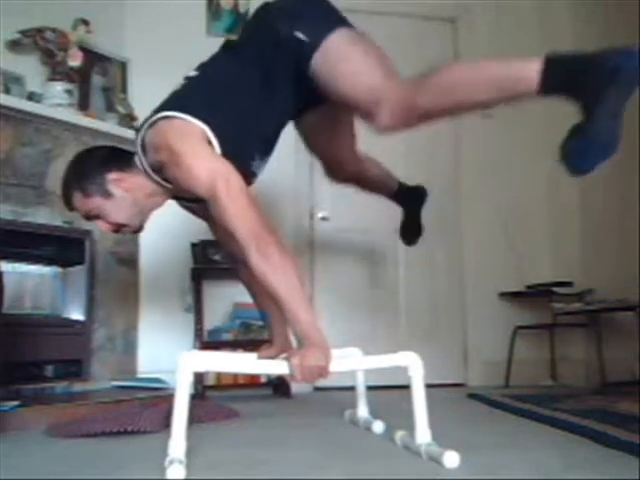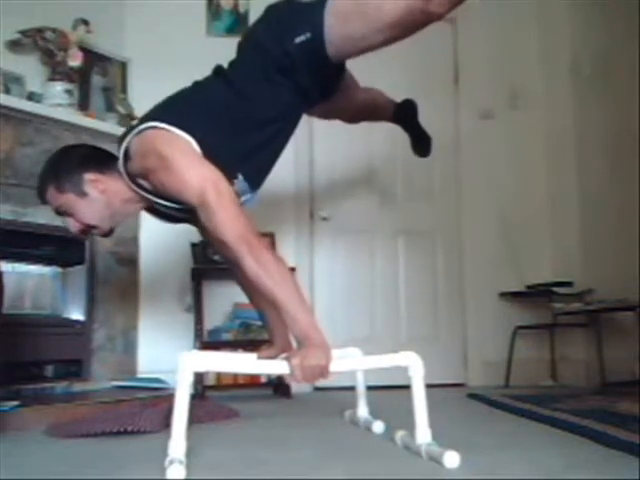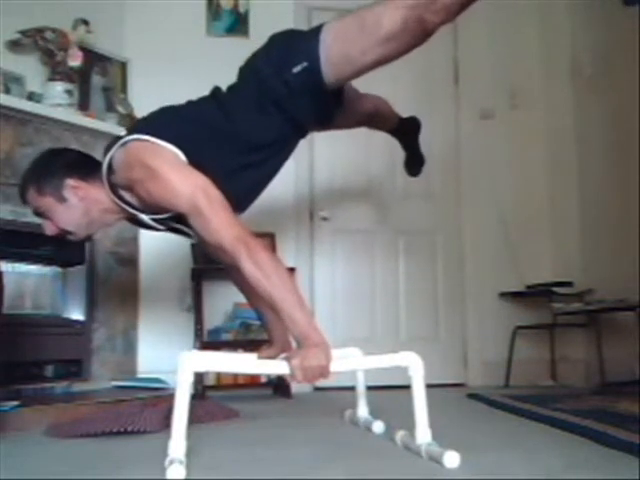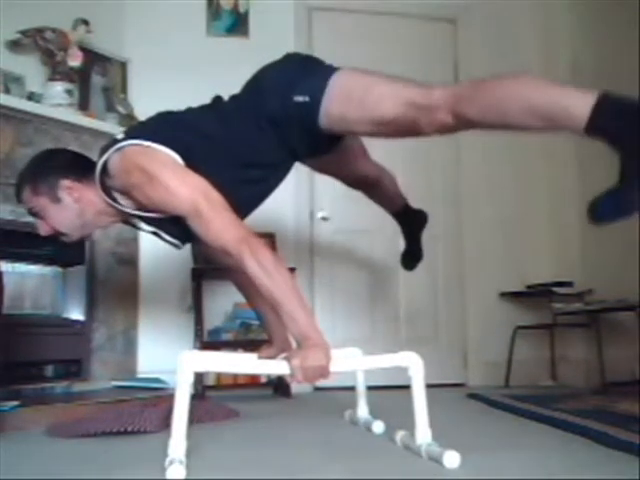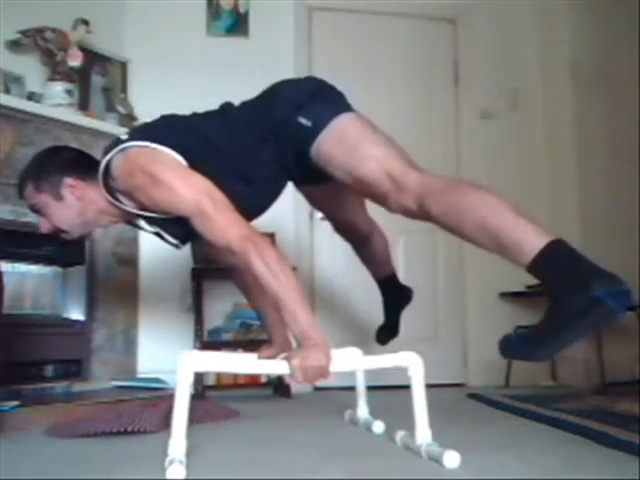
dt=1s
person 1, frame 1
left shoulder: (172, 150)
right shoulder: (184, 186)
left elbow: (260, 245)
right elbow: (244, 255)
left wrist: (314, 341)
right wrist: (280, 338)
right hip: (285, 63)
left knee: (394, 109)
right knee: (341, 165)
left ankle: (577, 73)
right ankle: (404, 193)
person 1, frame 2
left shoulder: (158, 159)
right shoulder: (157, 197)
left elbow: (249, 248)
right elbow: (237, 256)
left wrist: (313, 341)
right wrist: (281, 339)
left hip: (290, 43)
right hip: (282, 67)
right knee: (354, 107)
right ankle: (400, 114)
person 1, frame 3
left shoulder: (141, 169)
right shoulder: (139, 206)
left elbow: (243, 248)
right elbow: (231, 257)
left wrist: (312, 341)
right wrist: (279, 337)
left hip: (288, 74)
right hip: (281, 101)
right knee: (362, 111)
right ankle: (403, 130)
person 1, frame 4
left shoulder: (135, 171)
right shoulder: (134, 210)
left elbow: (242, 245)
right elbow: (231, 258)
left wrist: (311, 340)
right wrist: (278, 336)
left hip: (290, 93)
right hip: (286, 125)
left knee: (439, 109)
right knee: (361, 173)
right ankle: (408, 221)
person 1, frame 5
left shoulder: (138, 171)
right shoulder: (136, 208)
left elbow: (246, 244)
right elbow: (234, 256)
left wrist: (312, 341)
right wrist: (278, 338)
left hip: (296, 113)
right hip: (288, 142)
left knee: (409, 190)
right knee: (353, 223)
left ankle: (576, 278)
right ankle: (393, 295)
